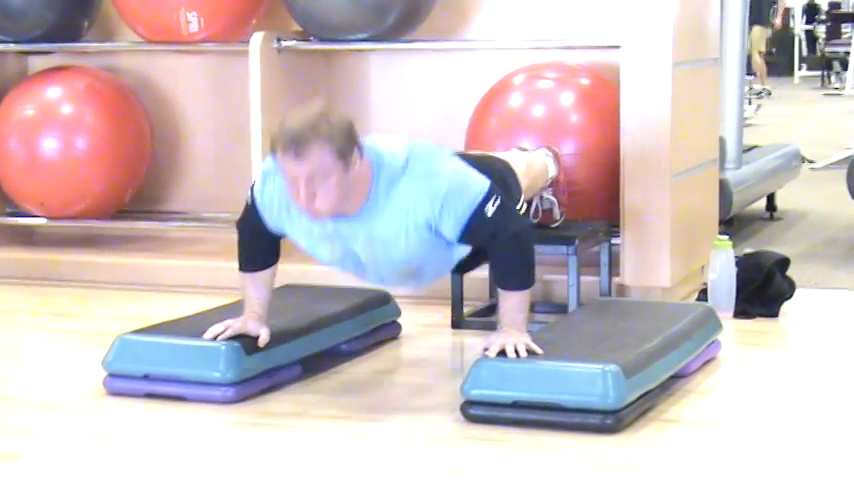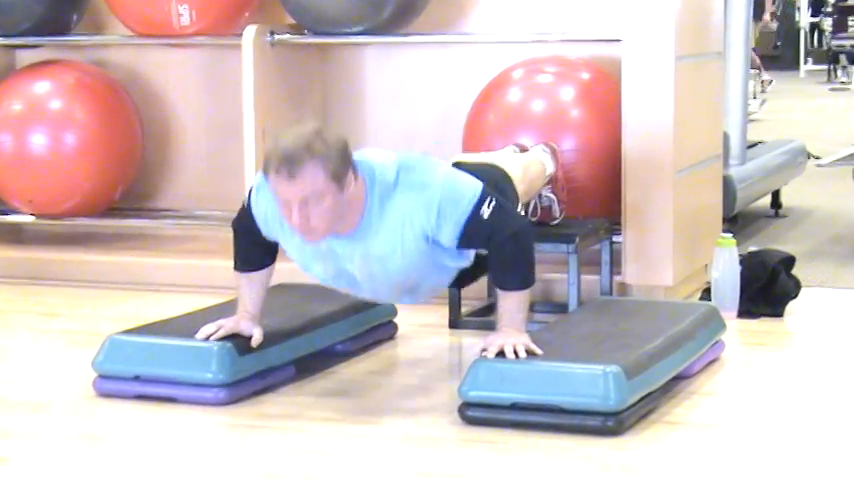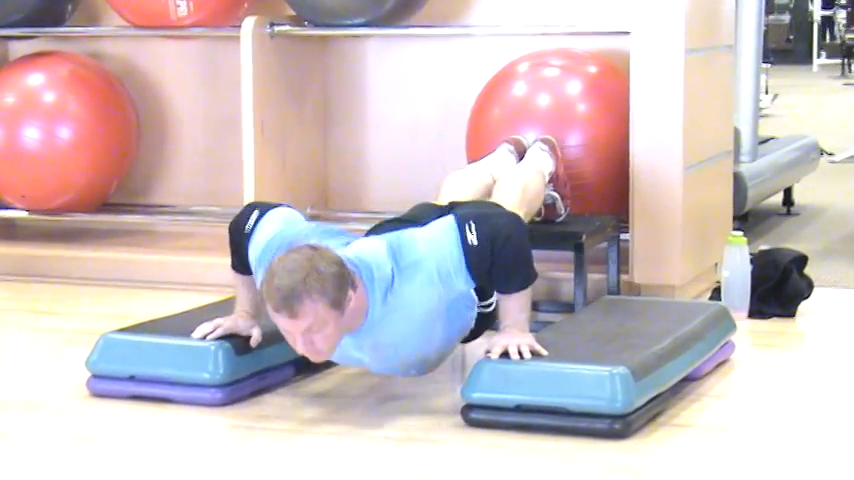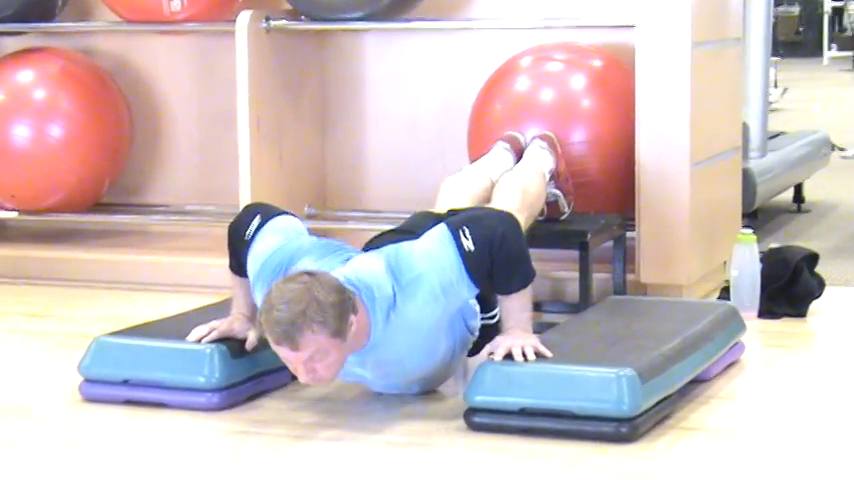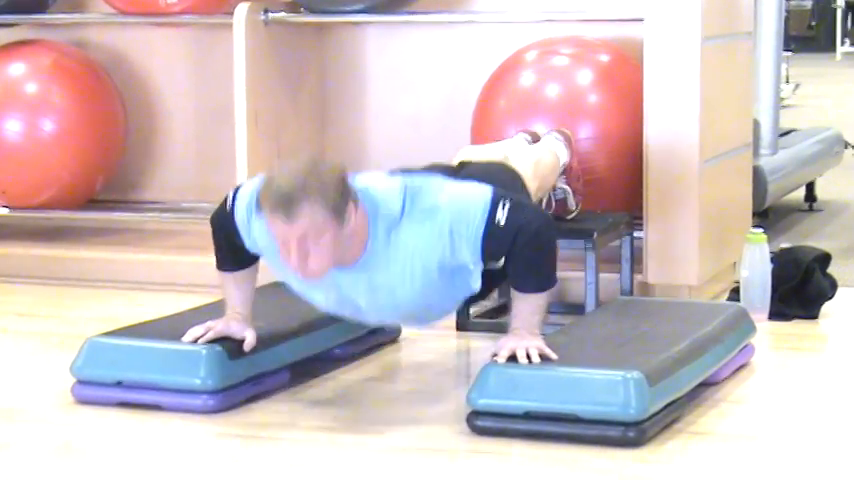
dt=0.3s
person 1, frame 1
left shoulder: (435, 180)
right shoulder: (279, 180)
left elbow: (513, 235)
right elbow: (253, 232)
left wrist: (513, 328)
right wrist: (252, 315)
left knee: (515, 176)
left ankle: (544, 165)
right ankle: (518, 156)
person 1, frame 2
left shoulder: (417, 197)
right shoulder: (275, 194)
left elbow: (512, 233)
right elbow: (248, 231)
left wrist: (511, 329)
right wrist: (247, 313)
left hip: (480, 214)
left knee: (509, 182)
left ankle: (540, 160)
right ankle: (508, 153)
person 1, frame 3
left shoulder: (413, 281)
right shoulder: (274, 252)
left elbow: (506, 234)
right elbow: (246, 223)
left wrist: (515, 328)
right wrist: (245, 314)
right hip: (397, 236)
left knee: (508, 206)
right knee: (451, 198)
left ankle: (541, 160)
right ankle: (506, 155)
person 1, frame 4
left shoulder: (417, 292)
right shoulder: (276, 274)
left elbow: (499, 234)
right elbow: (253, 218)
left wrist: (518, 329)
right wrist: (242, 317)
right hip: (394, 246)
left knee: (506, 208)
right knee: (449, 204)
left ankle: (539, 157)
right ankle: (503, 153)
person 1, frame 5
left shoulder: (429, 217)
right shoulder: (263, 210)
left elbow: (533, 224)
right elbow: (226, 222)
left wrist: (524, 330)
right wrist: (237, 315)
left knee: (519, 178)
right knee: (467, 164)
left ankle: (555, 149)
right ankle: (519, 143)
